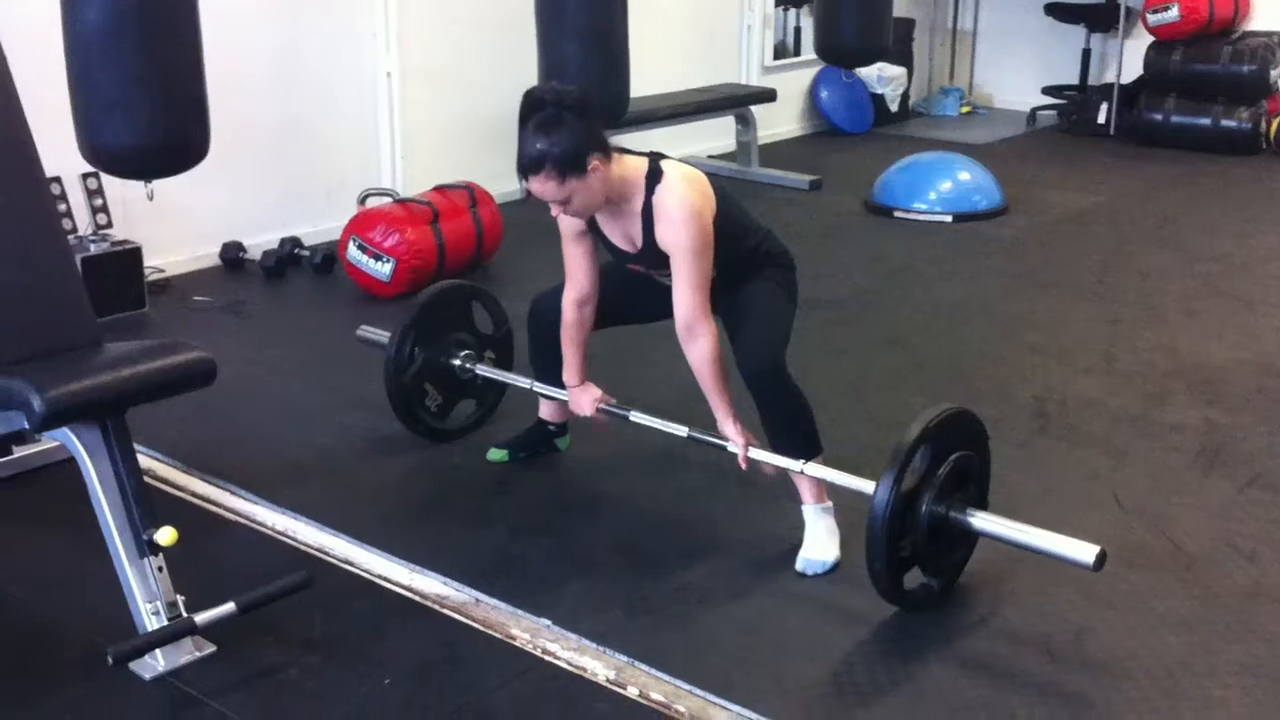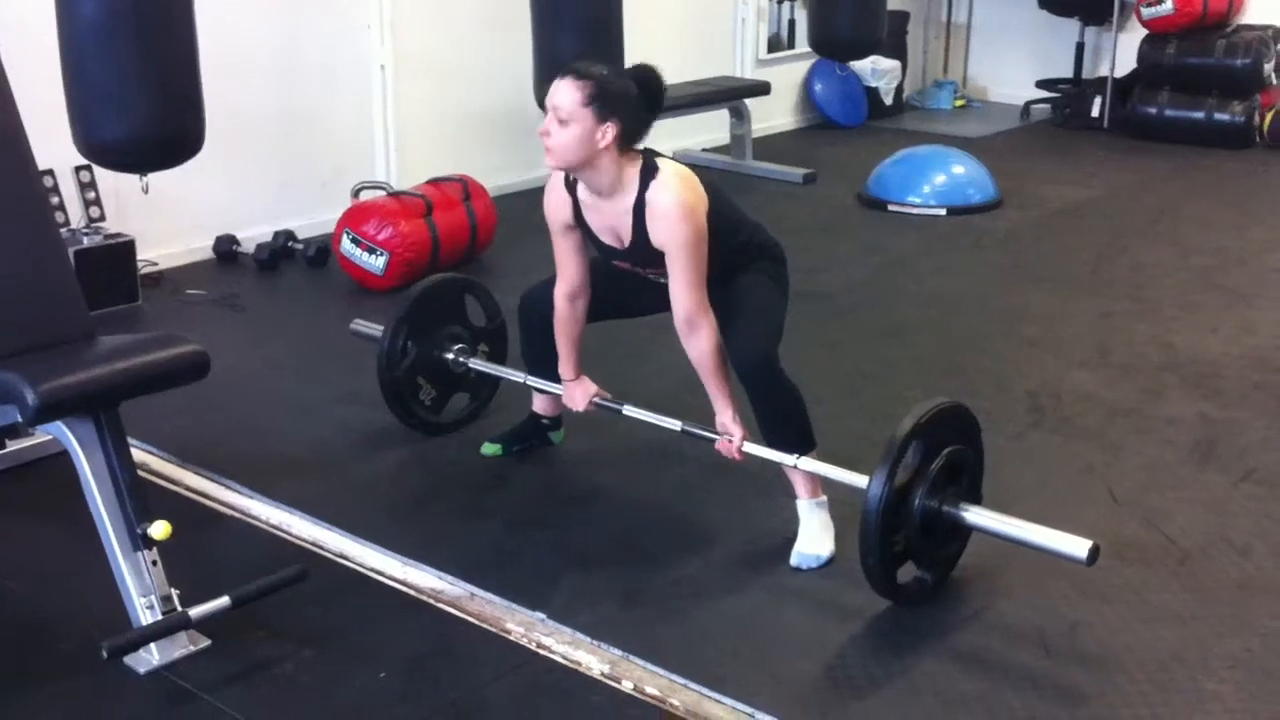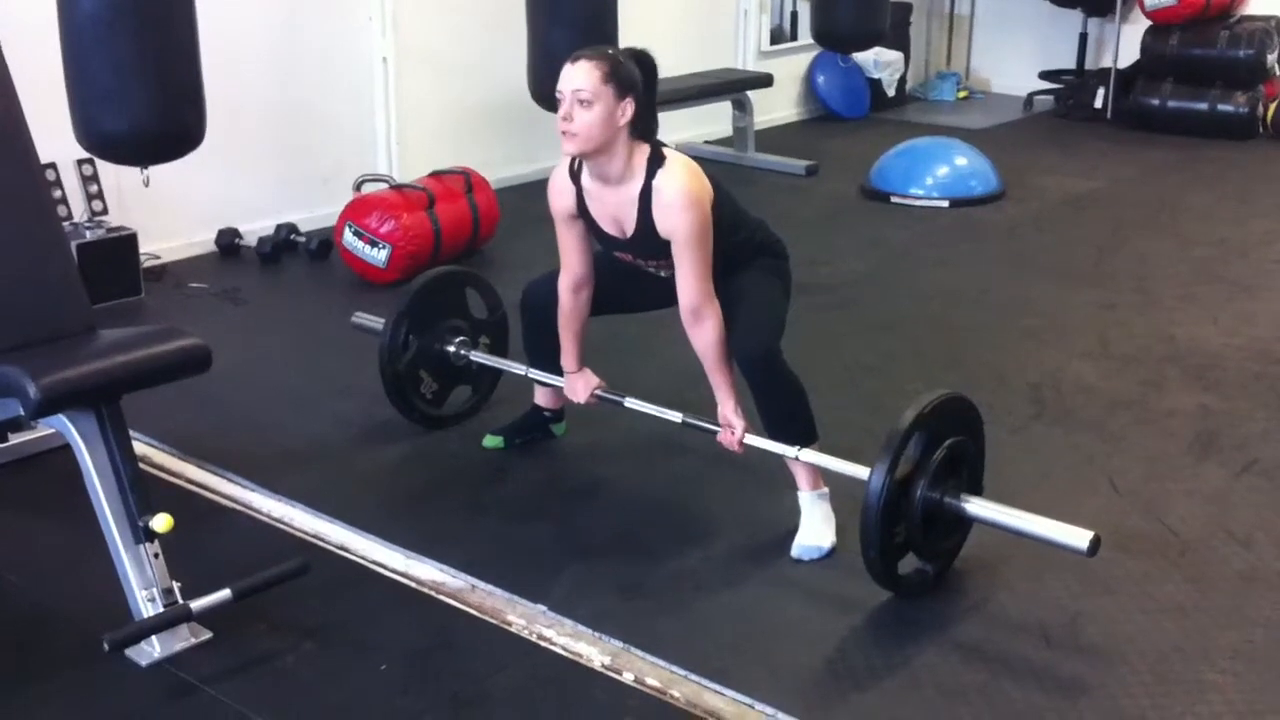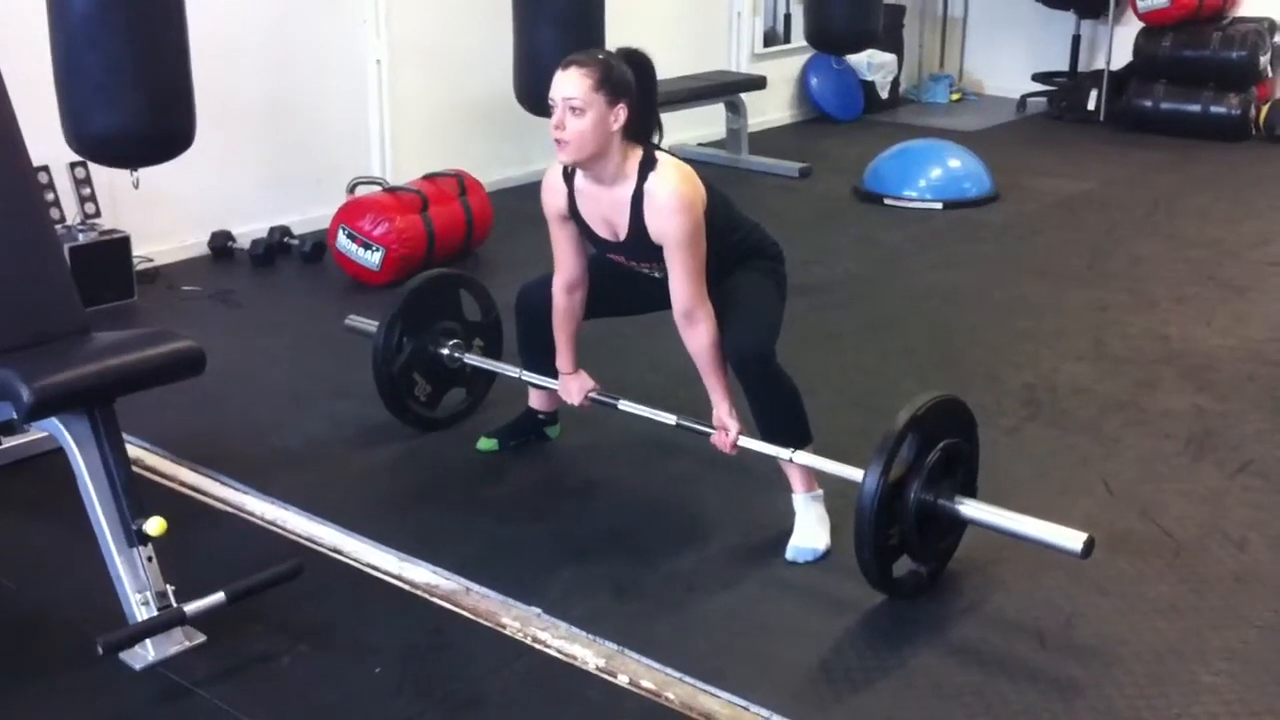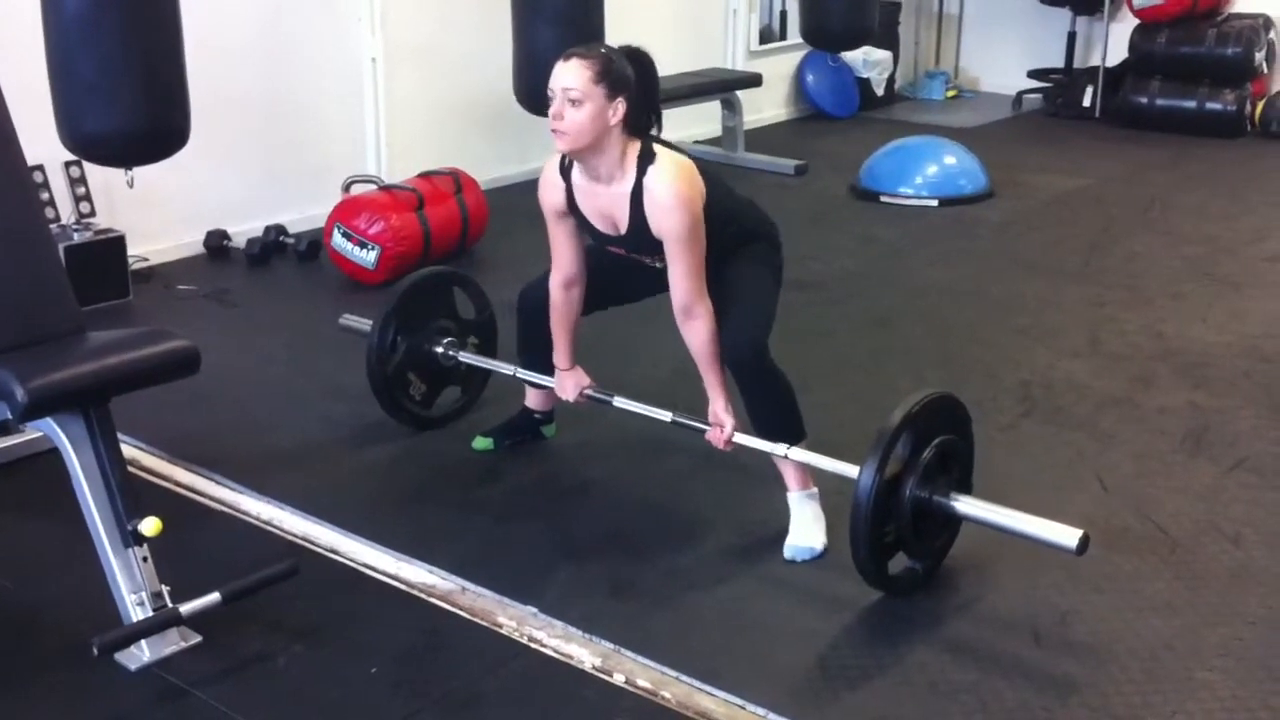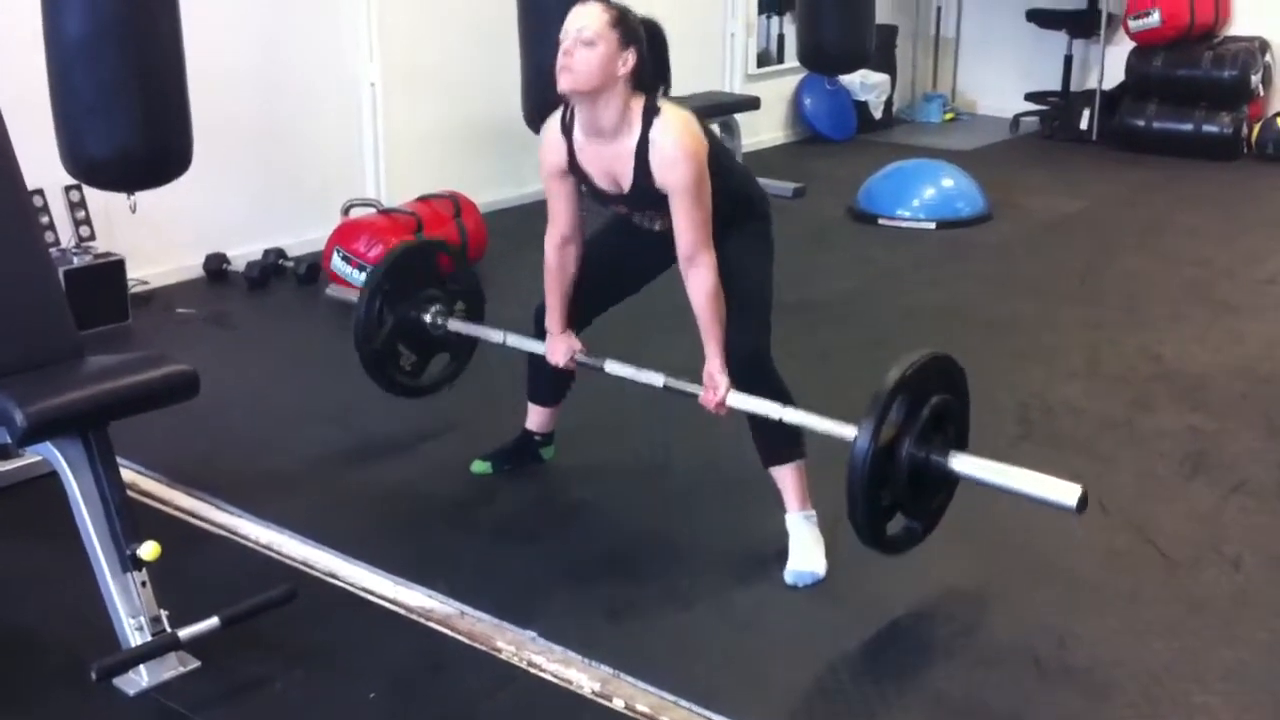
dt=0.5s
person 1, frame 1
left shoulder: (677, 201)
right shoulder: (576, 195)
left elbow: (693, 325)
right elbow: (579, 298)
left wrist: (726, 419)
right wrist: (575, 382)
left hip: (751, 276)
right hip: (660, 274)
left knee: (760, 365)
right knee: (547, 312)
left ankle: (817, 508)
right ankle: (551, 428)
person 1, frame 2
left shoulder: (668, 198)
right shoulder: (561, 193)
left elbow: (692, 319)
right elbow: (570, 291)
left wrist: (724, 410)
right wrist: (570, 374)
left hip: (744, 270)
right hip: (649, 271)
left knee: (752, 358)
right knee: (538, 305)
left ankle: (812, 502)
right ankle: (544, 421)
person 1, frame 3
left shoulder: (675, 187)
right shoulder: (566, 181)
left elbow: (698, 309)
right elbow: (576, 283)
left wrist: (726, 403)
right wrist: (572, 368)
left hip: (745, 267)
right hip: (651, 267)
left knee: (754, 352)
right knee: (540, 298)
left ankle: (814, 494)
right ankle: (546, 414)
person 1, frame 4
left shoulder: (667, 191)
right shoulder: (559, 183)
left elbow: (692, 311)
right elbow: (569, 283)
left wrist: (721, 405)
right wrist: (568, 369)
left hip: (741, 269)
right hip: (647, 269)
left knee: (748, 352)
right knee: (535, 301)
left ankle: (808, 497)
right ankle: (540, 416)
person 1, frame 5
left shoulder: (666, 185)
right shoulder: (556, 179)
left elbow: (691, 307)
right elbow: (567, 280)
left wrist: (718, 402)
right wrist: (564, 365)
left hip: (740, 252)
right hip: (644, 258)
left knee: (742, 349)
right knee: (535, 299)
left ankle: (803, 496)
right ankle: (536, 415)
person 1, frame 6
left shoulder: (671, 135)
right shoulder: (561, 133)
left elbow: (698, 254)
right elbow: (562, 239)
left wrist: (714, 364)
right wrist: (556, 326)
left hip: (732, 225)
right hip: (642, 225)
left knee: (746, 356)
right knee: (553, 320)
left ankle: (802, 519)
right ankle: (535, 439)
